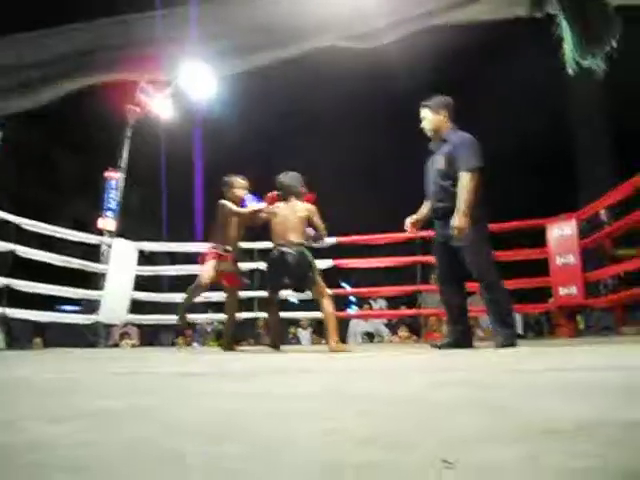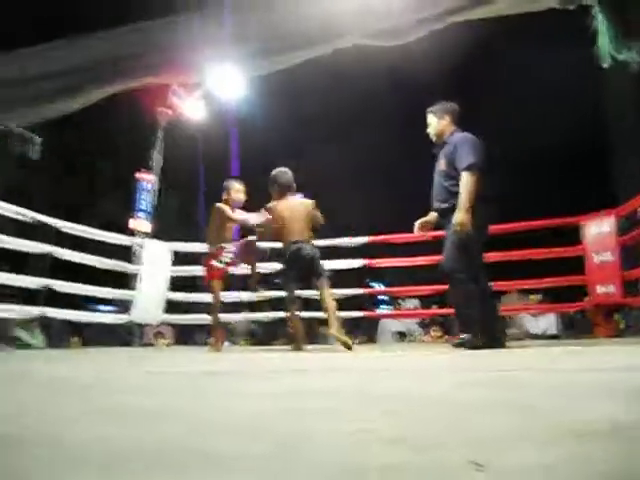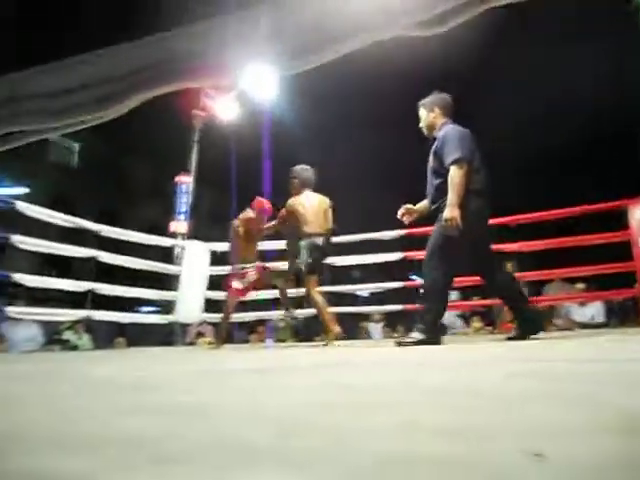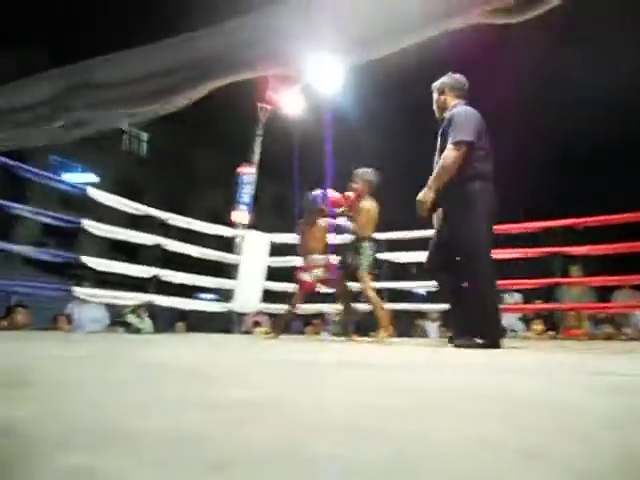
dt=0.3s
person 1, frame 1
left shoulder: (462, 140)
right shoulder: (436, 149)
left elbow: (469, 177)
left wrist: (462, 215)
right wrist: (419, 215)
left hip: (463, 221)
right hip: (444, 223)
left knee: (485, 275)
right knee: (448, 279)
left ankle: (505, 331)
right ankle: (459, 333)
person 1, frame 2
left shoulder: (463, 141)
right shoulder: (446, 149)
left elbow: (469, 175)
left wrist: (463, 211)
right wrist: (431, 218)
left hip: (465, 218)
right hip: (454, 219)
left knee: (454, 267)
right knee: (471, 275)
left ankle: (476, 330)
right ankle: (490, 332)
person 1, frame 3
left shoulder: (452, 133)
right shoulder: (443, 139)
left elbow: (458, 169)
right elbow: (442, 184)
left wrist: (452, 206)
right wrist: (418, 208)
left hip: (462, 210)
right hip: (464, 212)
left knee: (436, 264)
right knee: (488, 269)
left ankle: (428, 330)
right ankle: (528, 319)
person 1, frame 4
left shoulder: (462, 114)
right shoulder: (457, 119)
left elbow: (455, 152)
left wrist: (430, 190)
right wrist: (443, 207)
left hip: (469, 196)
right hip: (463, 199)
left knee: (476, 263)
right knee: (438, 261)
left ankle: (487, 331)
right ankle: (464, 323)
person 2, frame 1
left shoulder: (272, 209)
right shoulder: (308, 208)
right elbow: (322, 235)
left hip: (278, 256)
right hip: (299, 255)
left knee: (272, 299)
right knee: (324, 297)
left ankle: (275, 340)
right ankle: (333, 340)
person 2, frame 2
left shoulder: (273, 207)
right shoulder: (307, 203)
left elbow: (272, 234)
right elbow: (318, 222)
left hip: (290, 252)
right hip: (308, 250)
left knee: (292, 299)
right knee: (325, 291)
left ankle: (299, 340)
right ankle: (335, 327)
person 2, frame 3
left shoulder: (292, 202)
right shoulder: (324, 200)
left elbow: (280, 223)
right elbow: (329, 227)
left hip: (306, 244)
right hip: (322, 242)
left knee: (312, 290)
left ankle: (332, 328)
person 2, frame 4
left shoulder: (365, 205)
right shoulder: (360, 203)
left elbow: (358, 230)
left wrist: (338, 223)
left hip: (363, 246)
right hip: (359, 246)
left knee: (365, 287)
left ankle: (385, 326)
person 3, frame 1
left shoulder: (245, 207)
right shoulder: (224, 204)
right elbow: (245, 212)
right wrist: (262, 206)
left hip: (230, 257)
right hip: (216, 253)
left knee: (233, 300)
right knee: (205, 282)
left ankle: (227, 339)
right ankle: (184, 307)
person 3, frame 2
left shoulder: (240, 213)
right shoulder: (219, 208)
right elbow: (237, 219)
right wrist: (259, 218)
left hip: (232, 251)
right hip: (217, 255)
left knee: (251, 244)
right knee: (217, 298)
right ankle: (217, 336)
person 3, frame 3
left shoulder: (258, 230)
right shoulder: (236, 227)
right elbow: (236, 222)
right wrist: (250, 213)
left hip: (256, 269)
right hip: (239, 273)
left knee: (280, 283)
right knee: (229, 309)
left ankle: (288, 310)
right ankle: (220, 340)
person 3, frame 4
left shoulder: (325, 223)
right shoulder: (304, 224)
left hip: (325, 265)
right hip: (310, 266)
left knee: (344, 295)
right knee: (296, 301)
right ankle: (277, 329)
